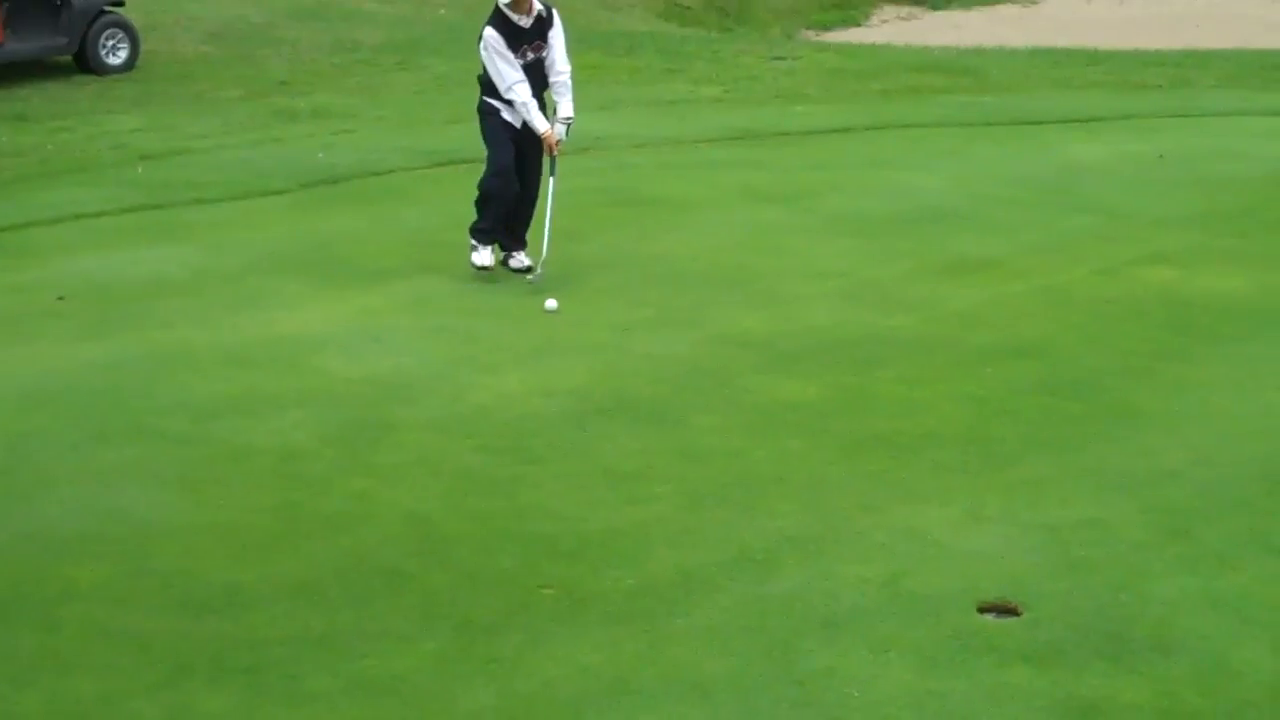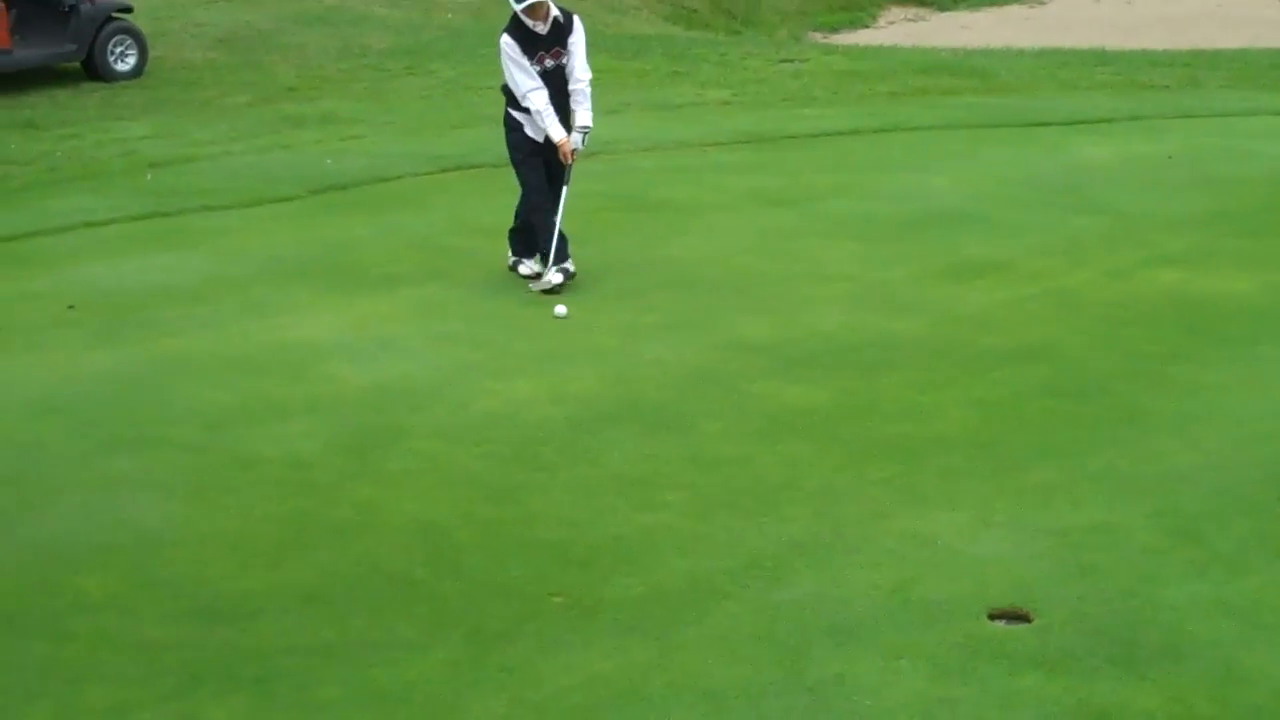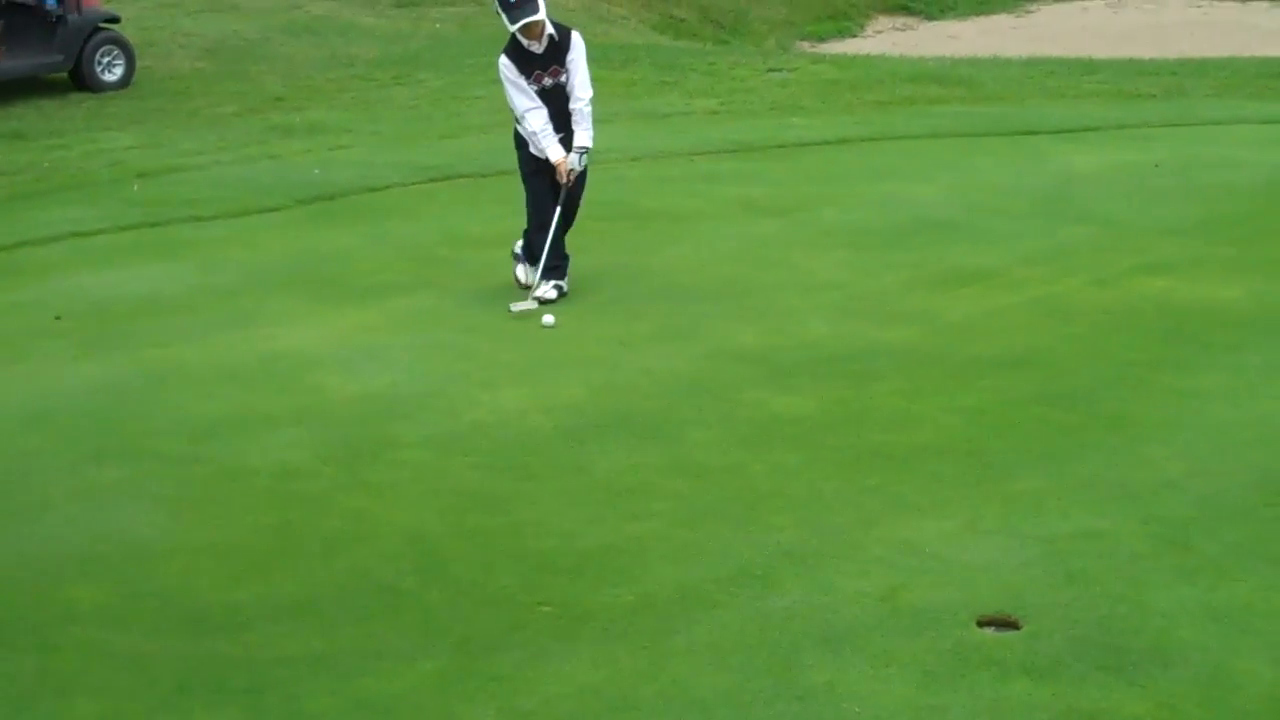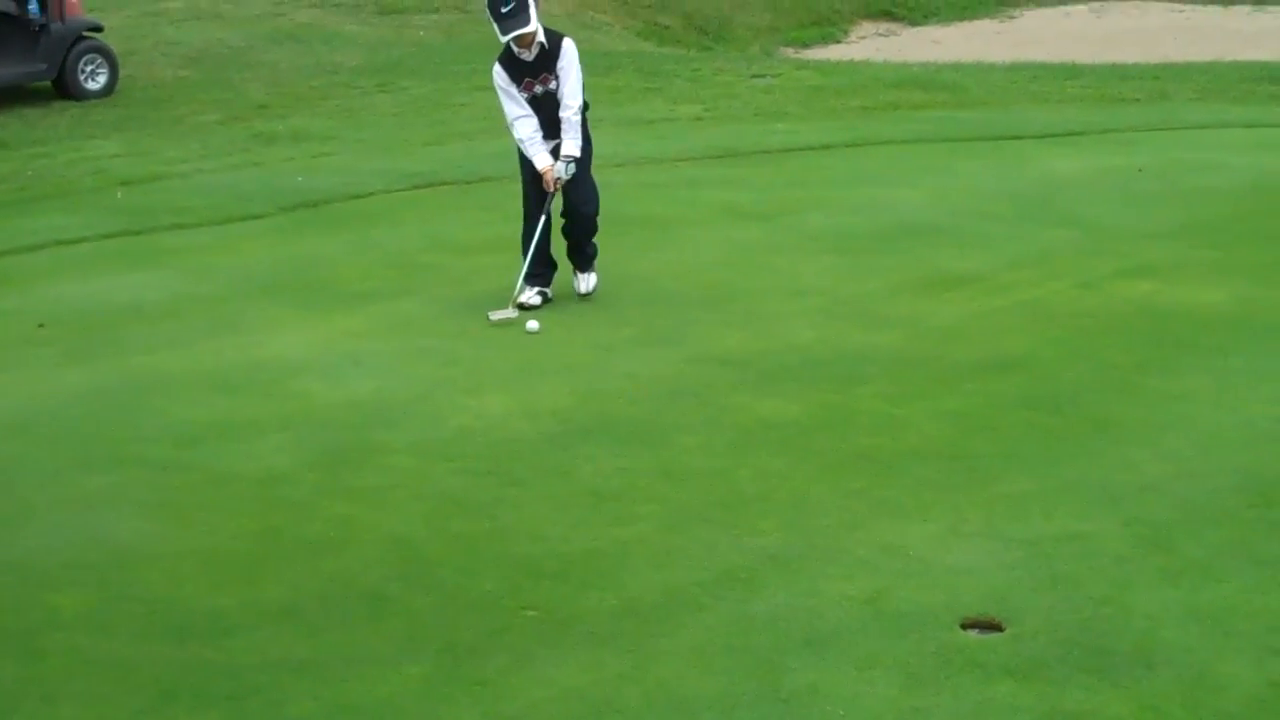
dt=0.2s
person 1, frame 1
right shoulder: (494, 33)
left elbow: (558, 71)
right elbow: (514, 87)
left wrist: (563, 118)
right wrist: (542, 128)
left hip: (534, 107)
right hip: (499, 109)
left knee: (528, 181)
right knee: (502, 168)
left ankle: (513, 245)
right ankle: (483, 237)
person 1, frame 2
right shoulder: (511, 40)
left elbow: (579, 78)
right elbow: (531, 94)
left wrist: (581, 126)
right wrist: (559, 137)
left hip: (558, 118)
right hip: (525, 123)
left knee: (550, 192)
right knee: (536, 192)
left ankle: (523, 250)
right ankle: (557, 259)
person 1, frame 3
left shoulder: (570, 40)
right shoulder: (509, 60)
left elbow: (581, 97)
right elbow: (531, 112)
left wrist: (580, 147)
right wrist: (555, 155)
left hip: (569, 135)
right hip: (534, 141)
left knee: (568, 203)
right knee: (542, 208)
left ankle: (528, 250)
right ankle: (553, 275)
person 1, frame 4
left shoulder: (563, 47)
right shoulder: (503, 68)
left elbow: (572, 106)
right elbow: (521, 121)
left wrist: (567, 157)
right wrist: (544, 164)
left hip: (571, 141)
right hip: (533, 146)
left knee: (583, 206)
right knee: (536, 214)
left ankle: (583, 261)
right ankle: (537, 281)
